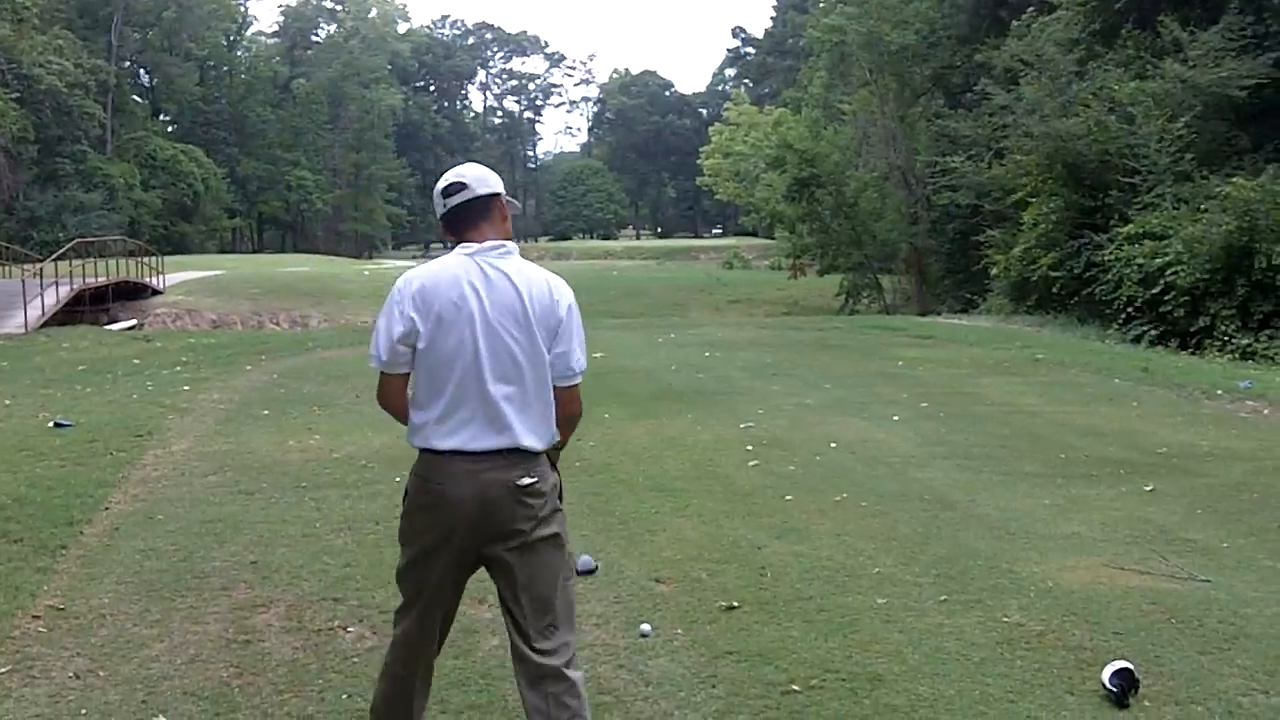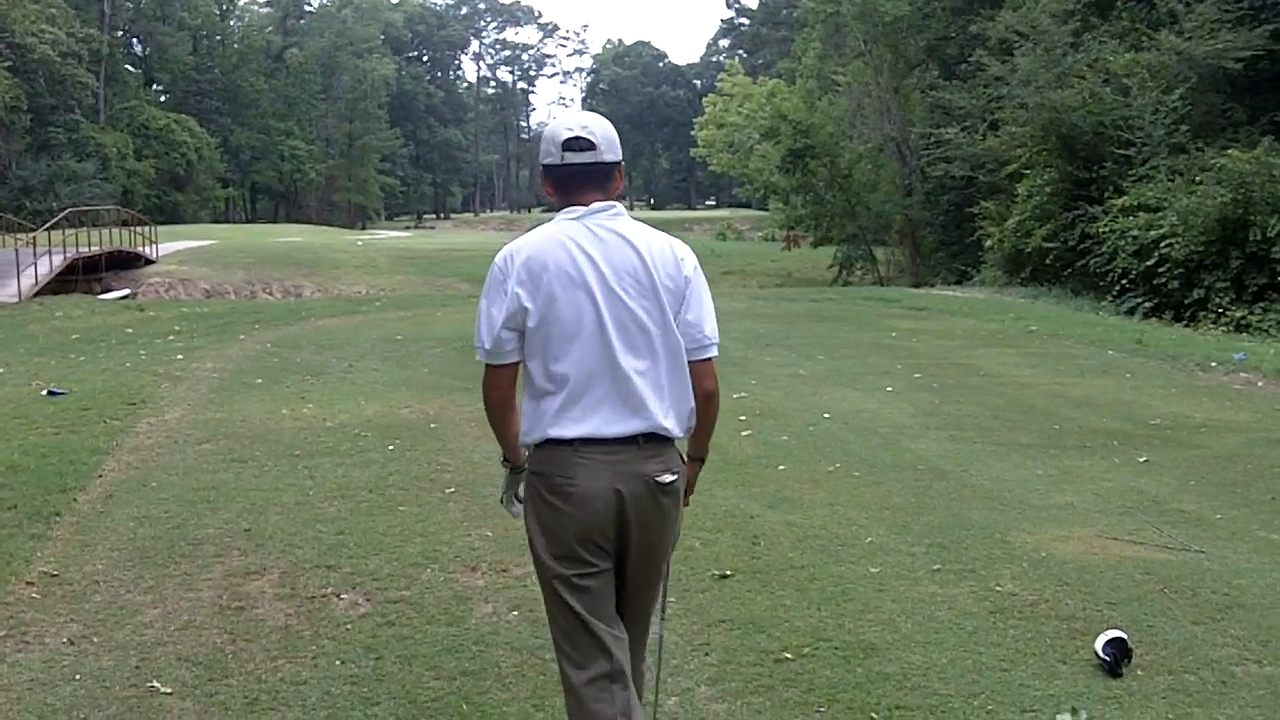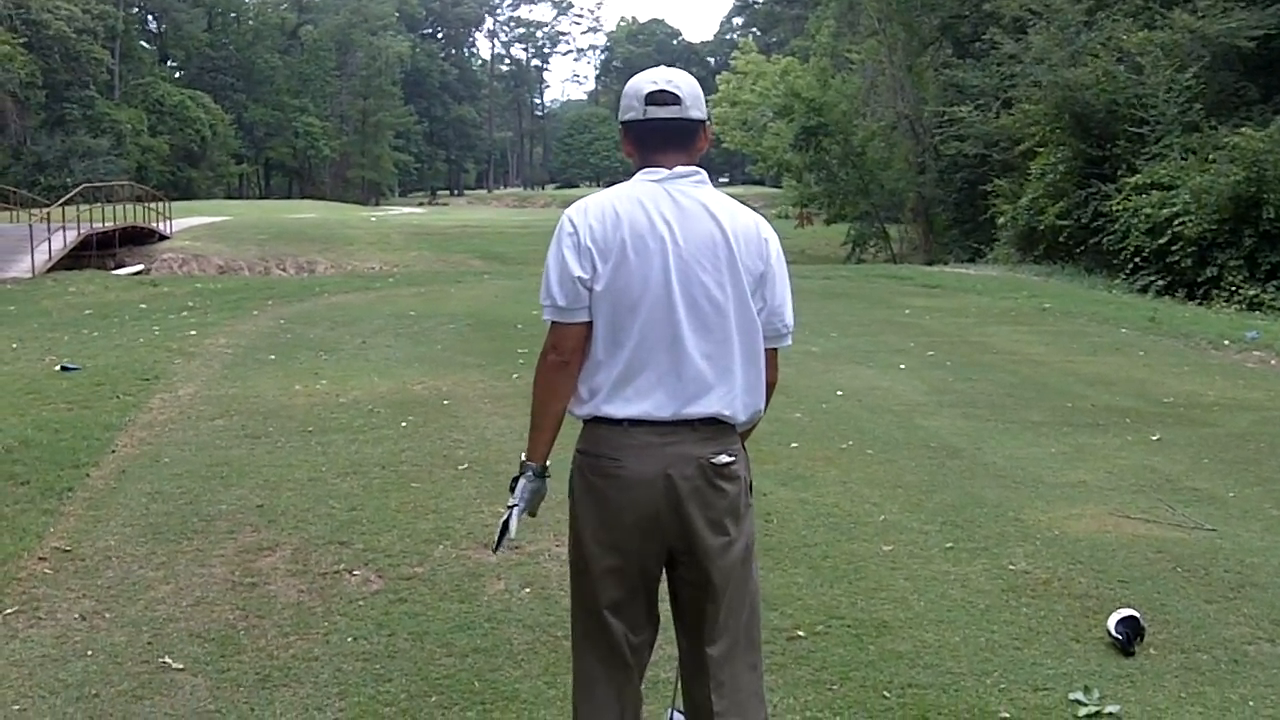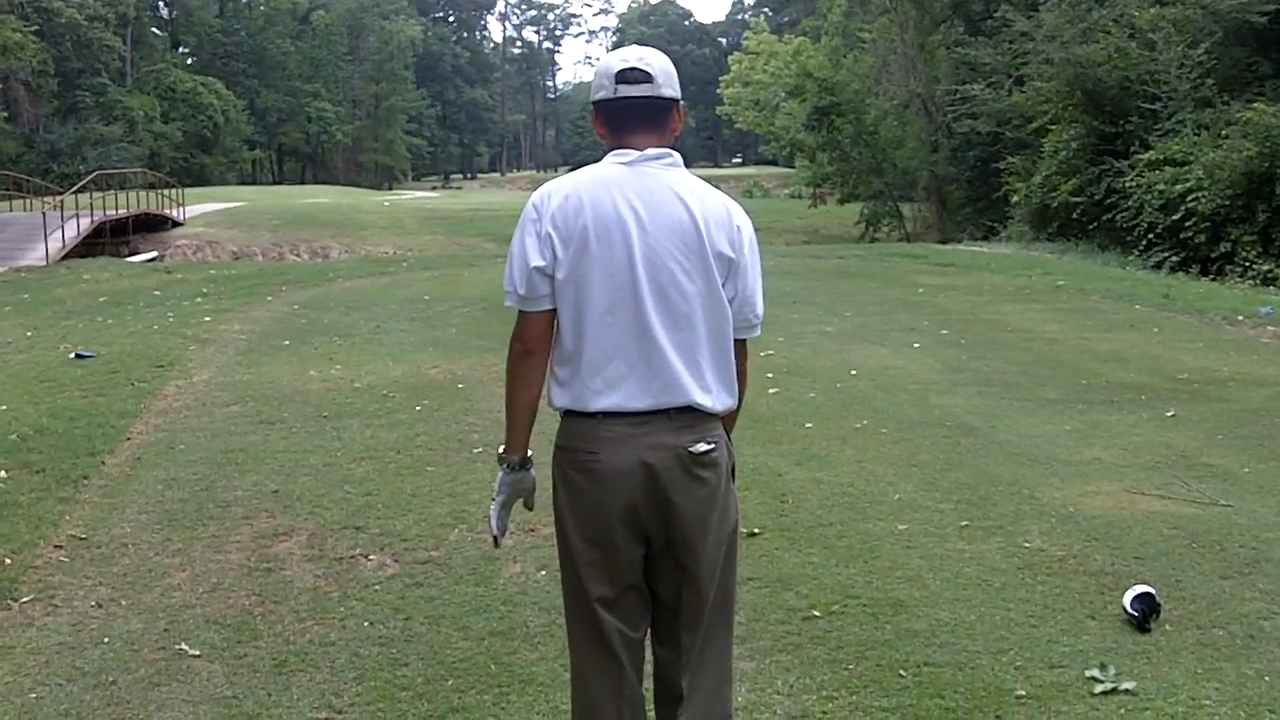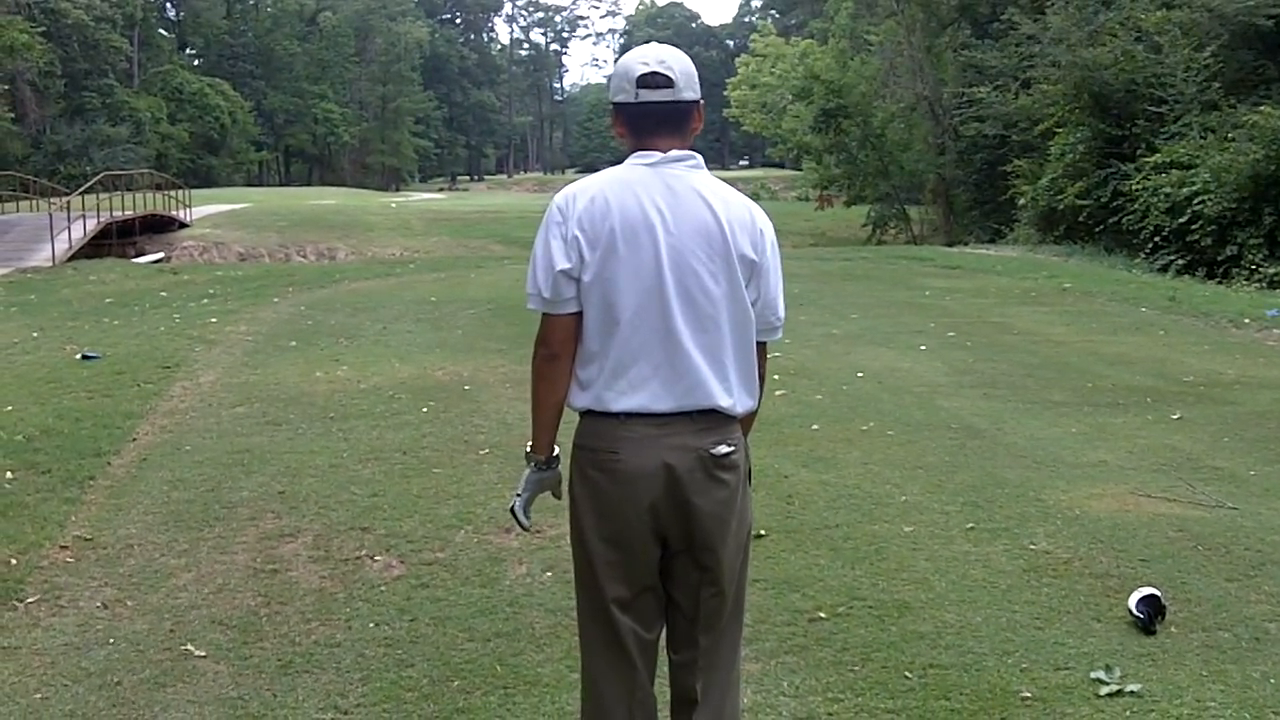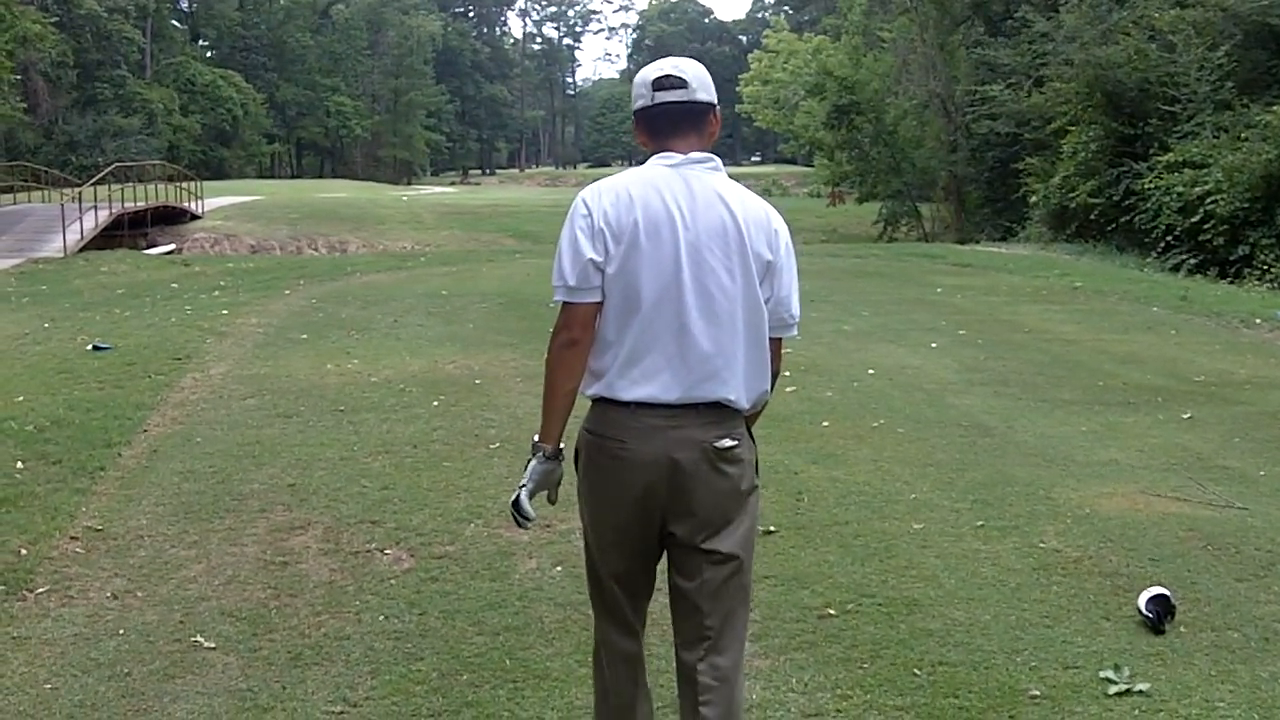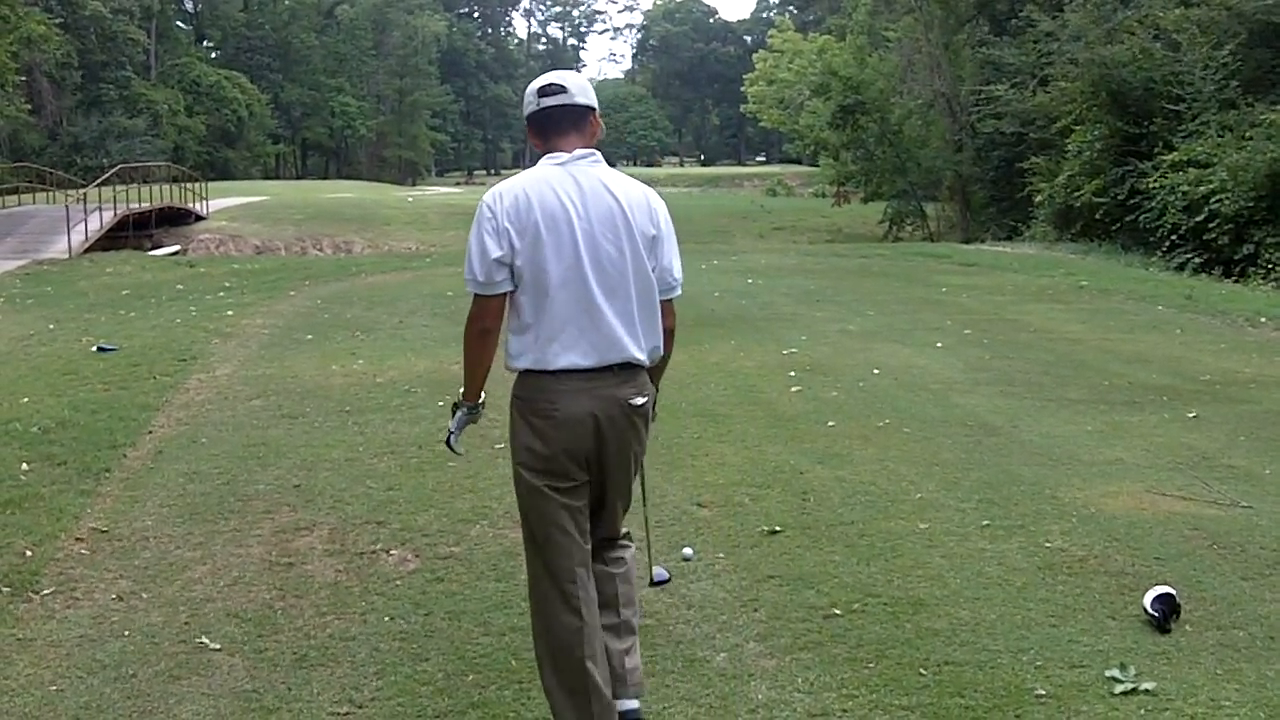
dt=0.7s
person 1, frame 1
left shoulder: (416, 286)
right shoulder: (550, 289)
left elbow: (391, 397)
right elbow: (569, 405)
left hip: (441, 481)
right hip: (523, 482)
left knee: (418, 628)
right knee: (549, 645)
person 1, frame 2
left shoulder: (519, 260)
right shoulder: (670, 254)
left elbow: (499, 390)
right elbow: (705, 383)
left wrist: (514, 459)
right wrist: (694, 459)
left hip: (565, 475)
right hip: (653, 469)
left knee: (590, 658)
right knee: (627, 637)
person 1, frame 3
left shoulder: (590, 219)
right shoulder: (751, 229)
left elbow: (563, 354)
right elbow: (767, 365)
left wrist: (534, 464)
left hip: (614, 457)
right hip: (712, 459)
left knee: (609, 656)
right knee: (724, 652)
person 1, frame 4
left shoulder: (554, 204)
right shoulder: (723, 212)
left elbow: (531, 341)
right elbow: (737, 351)
left wrist: (514, 457)
left hip: (593, 448)
right hip: (693, 447)
left knee: (604, 641)
right knee: (695, 642)
person 1, frame 5
left shoulder: (579, 205)
right shoulder: (744, 214)
left elbow: (556, 345)
right elbow: (756, 353)
left wrist: (542, 455)
left hip: (611, 451)
right hip: (711, 451)
left knee: (617, 644)
right knee: (708, 645)
person 1, frame 6
left shoulder: (602, 202)
right shoulder: (762, 217)
left elbow: (574, 334)
right elbow: (770, 355)
left wrist: (547, 447)
left hip: (620, 438)
right hip: (718, 445)
left knee: (619, 620)
right knee: (713, 639)
person 1, frame 7
left shoulder: (507, 200)
right shoulder: (642, 198)
left elbow: (487, 318)
right elbow: (666, 318)
left wrist: (470, 399)
left hip: (547, 400)
right hip: (626, 395)
left knee: (560, 572)
right knee: (610, 543)
